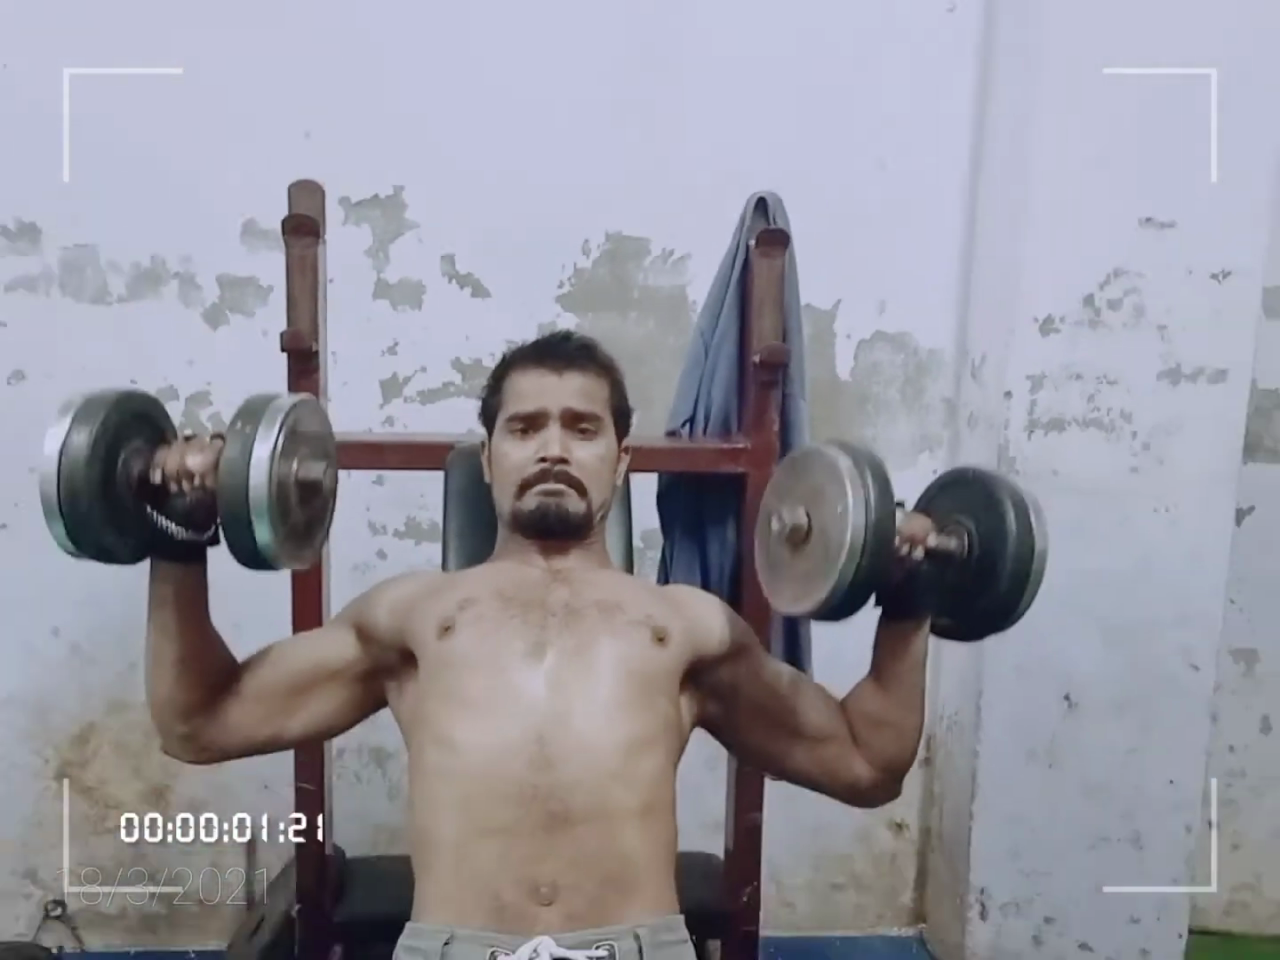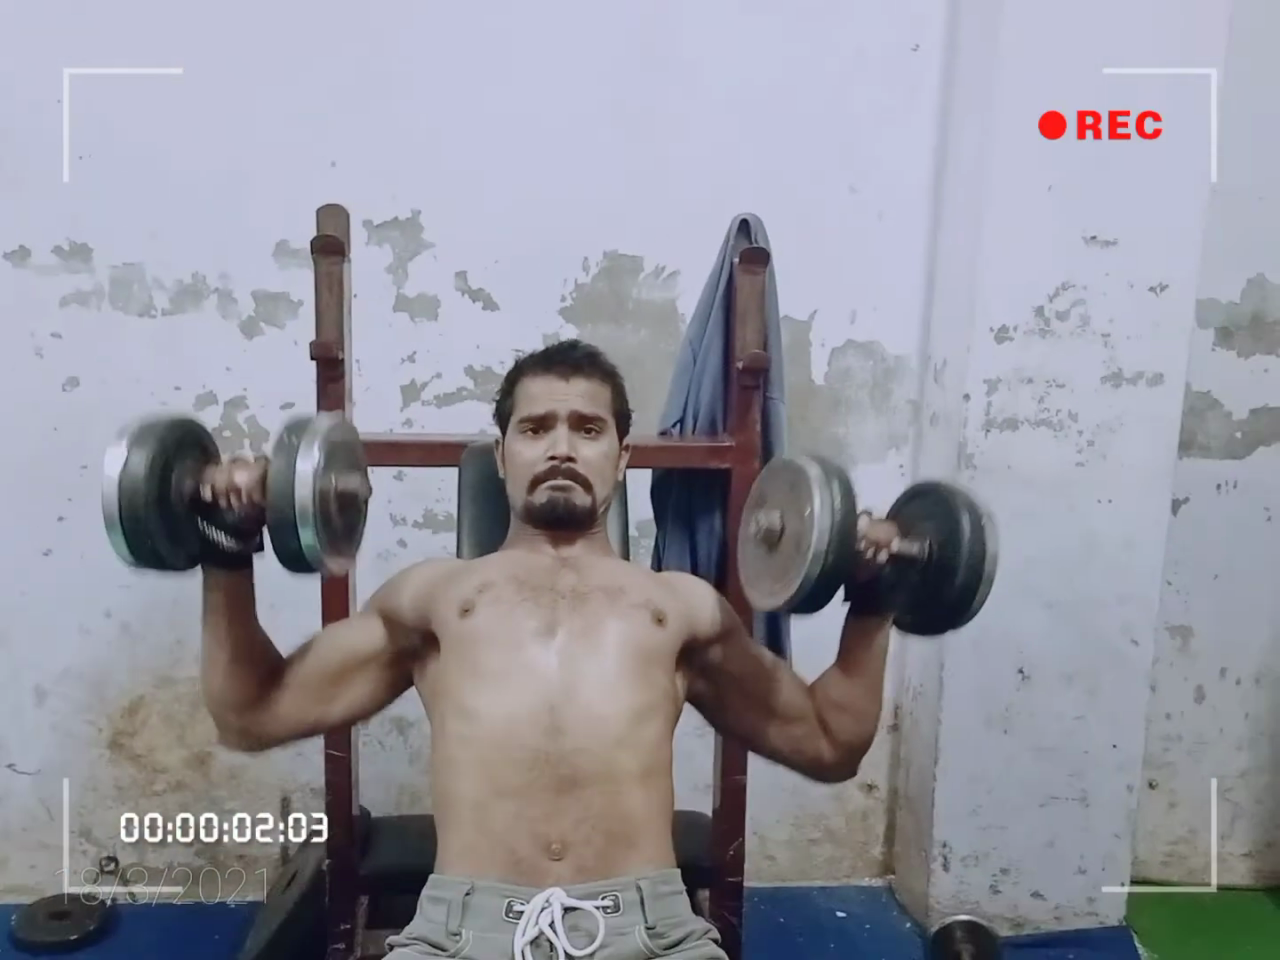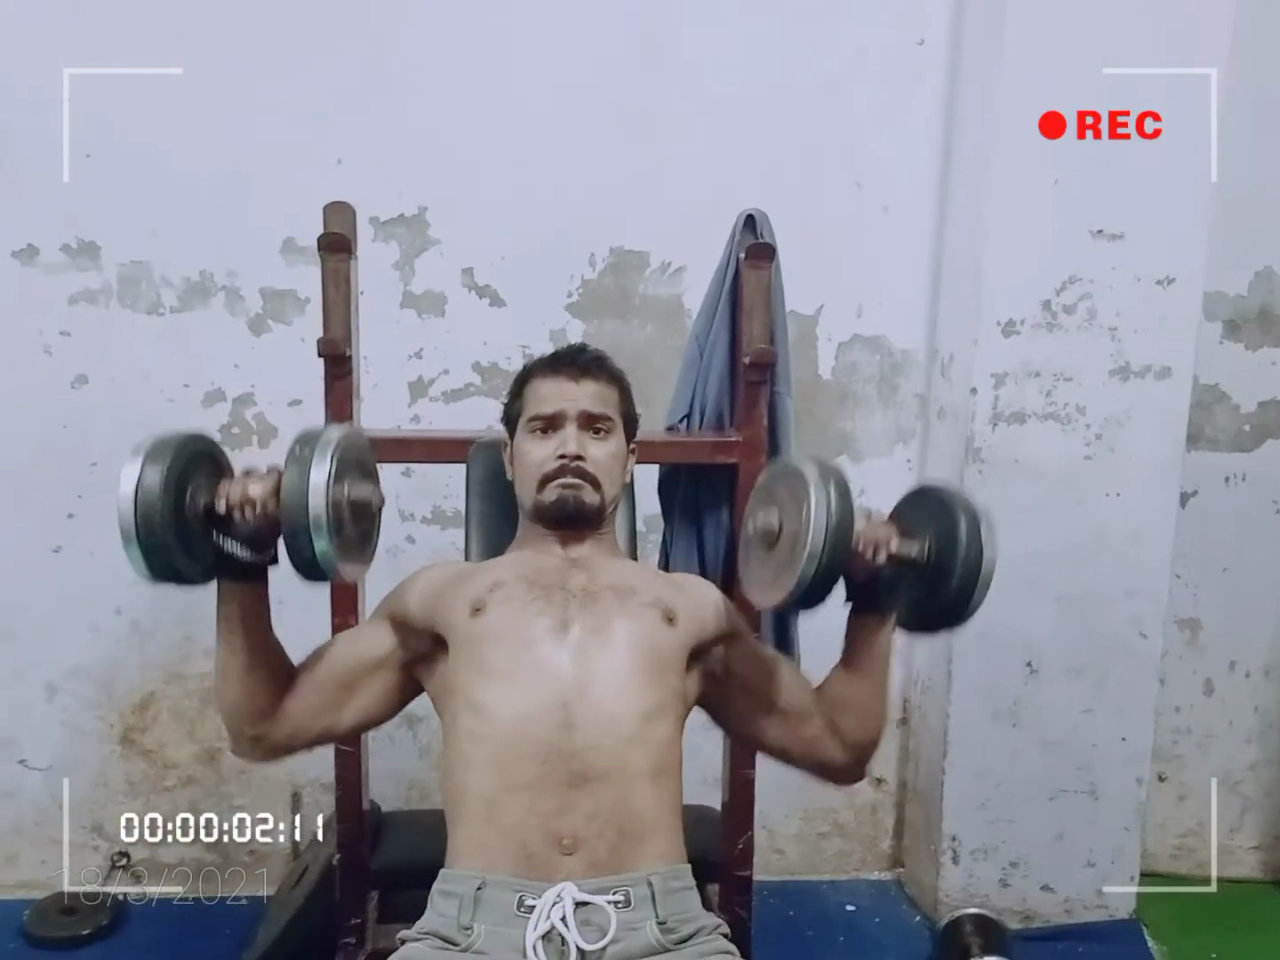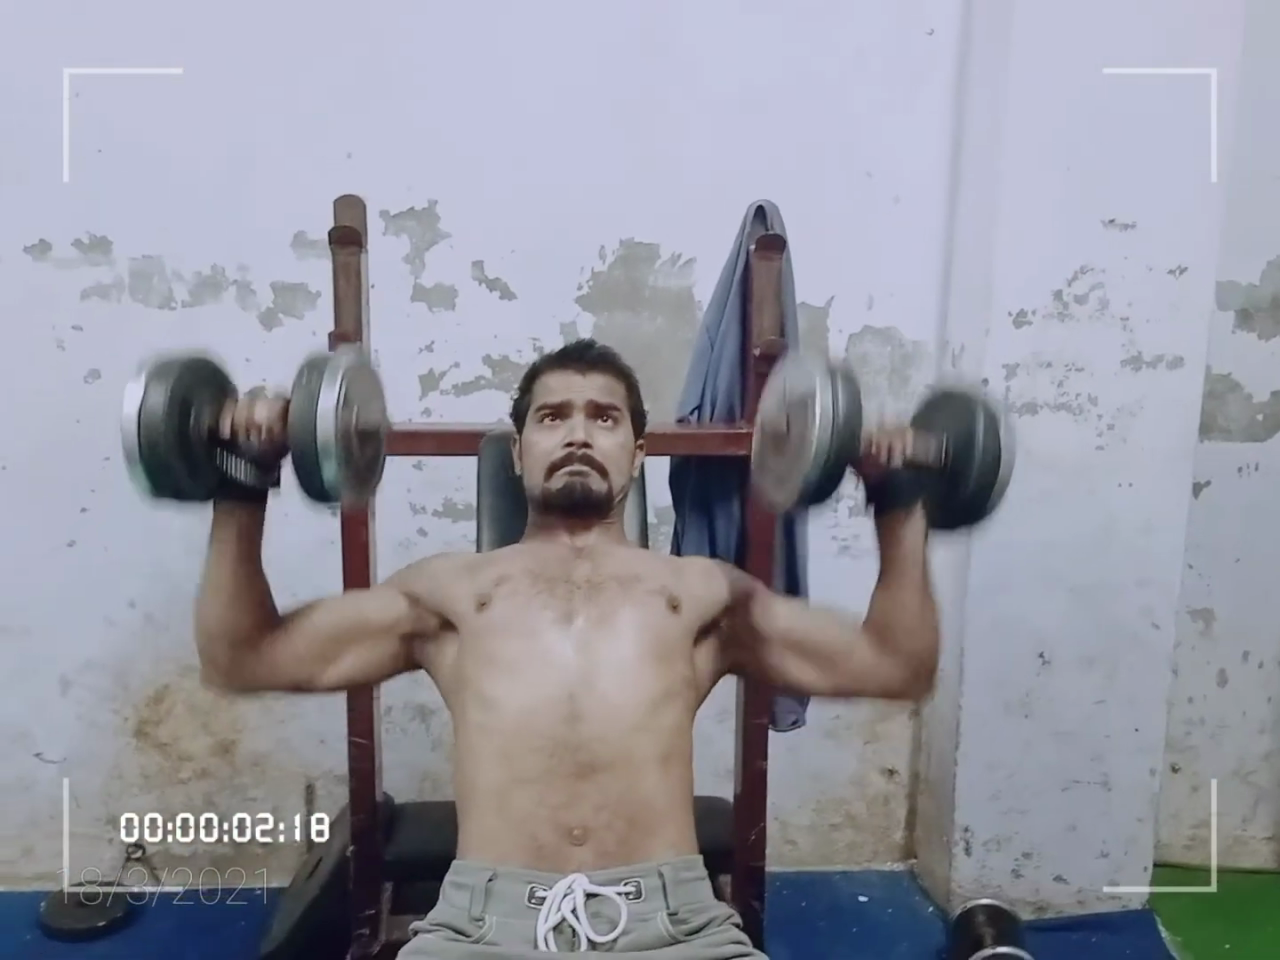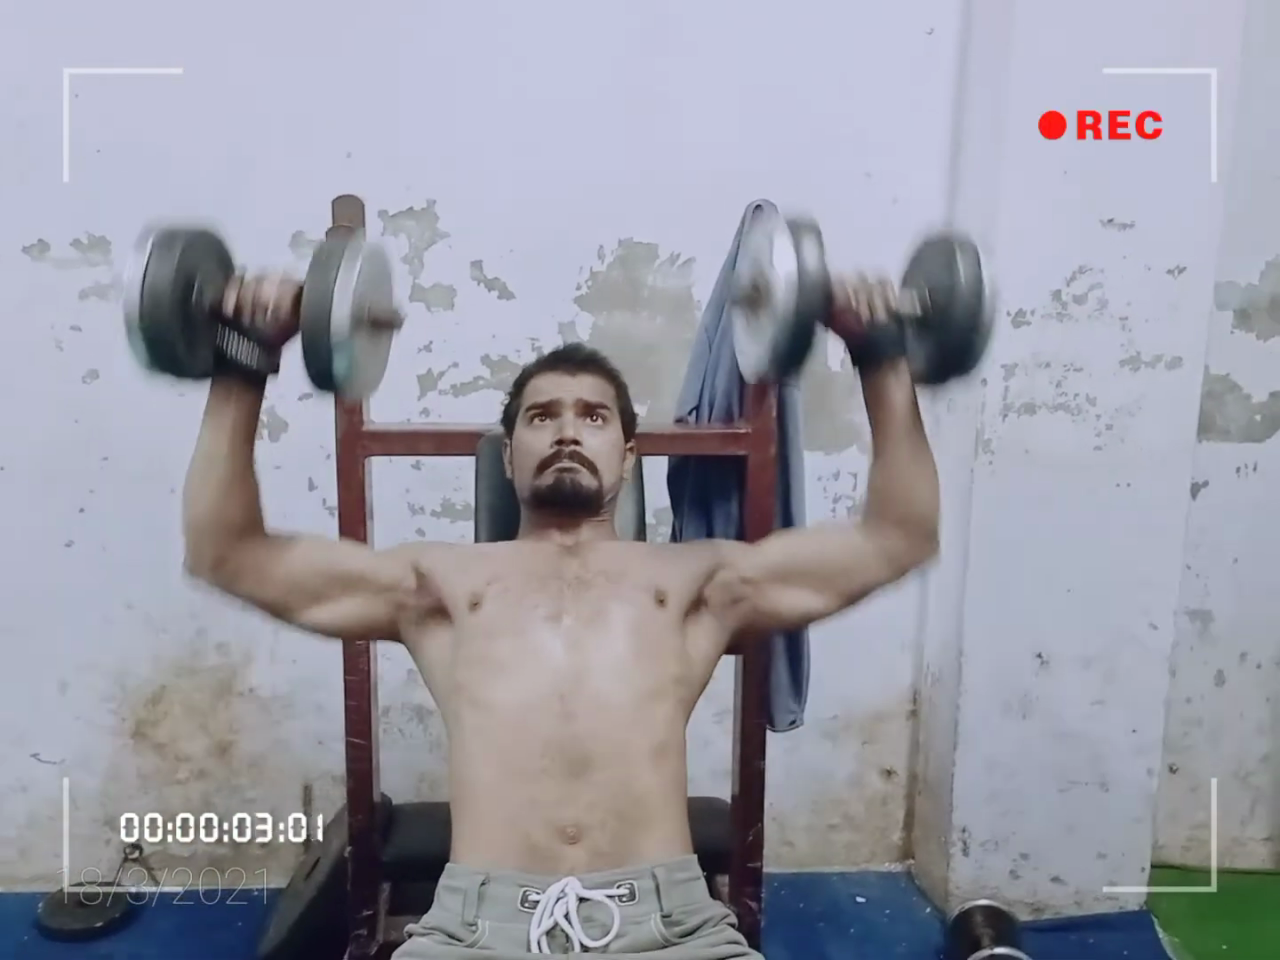
dt=0.3s
person 1, frame 1
left shoulder: (688, 623)
right shoulder: (413, 609)
left elbow: (866, 763)
right elbow: (204, 722)
left wrist: (907, 603)
right wrist: (181, 546)
person 1, frame 2
left shoulder: (683, 604)
right shoulder: (431, 593)
left elbow: (829, 747)
right elbow: (251, 719)
left wrist: (869, 603)
right wrist: (229, 552)
person 1, frame 3
left shoulder: (690, 606)
right shoulder: (441, 596)
left elbow: (840, 747)
right elbow: (262, 729)
left wrist: (872, 600)
right wrist: (245, 561)
person 1, frame 4
left shoulder: (705, 593)
right shoulder: (447, 589)
left elbow: (898, 665)
right elbow: (239, 657)
left wrist: (898, 501)
right wrist: (243, 485)
person 1, frame 5
left shoulder: (694, 578)
right shoulder: (440, 581)
left elbow: (899, 541)
right elbow: (224, 555)
left wrist: (882, 361)
right wrist: (243, 366)
